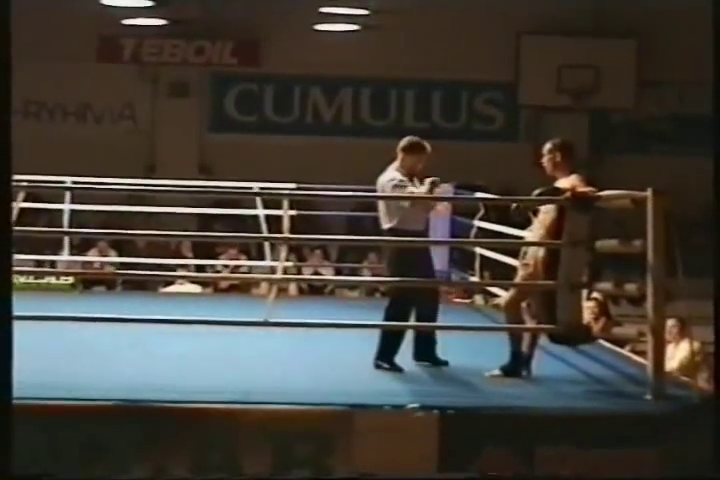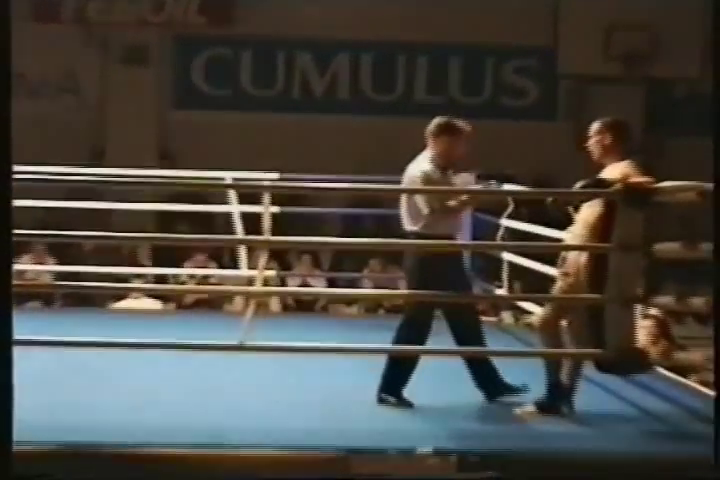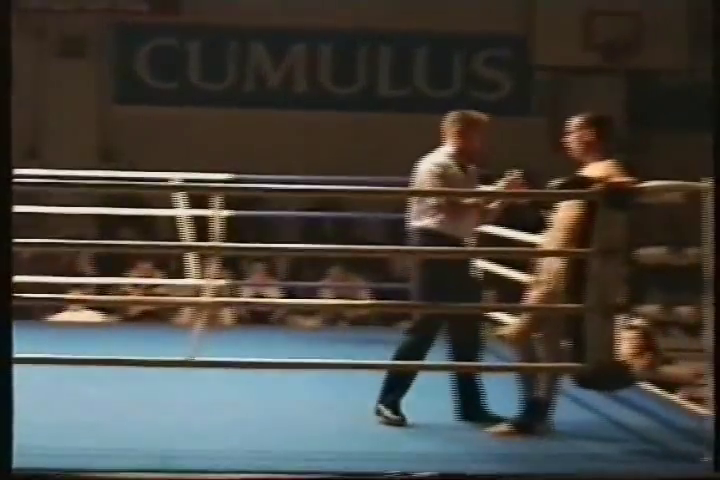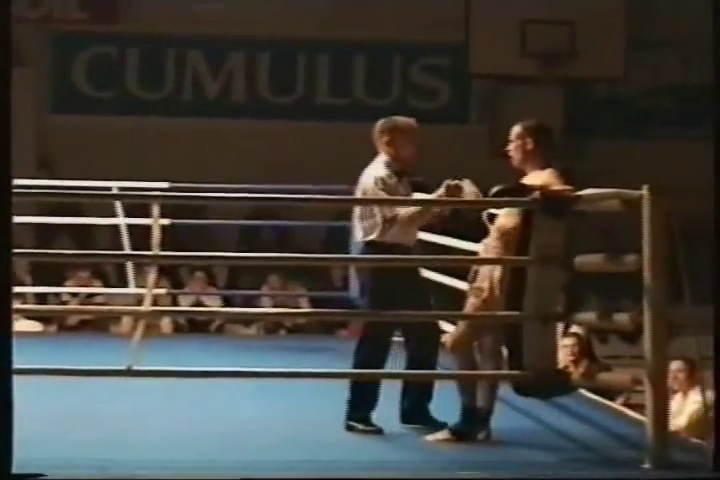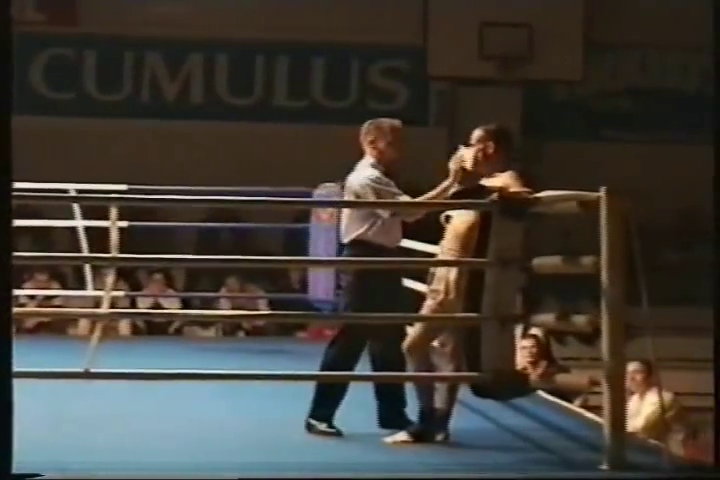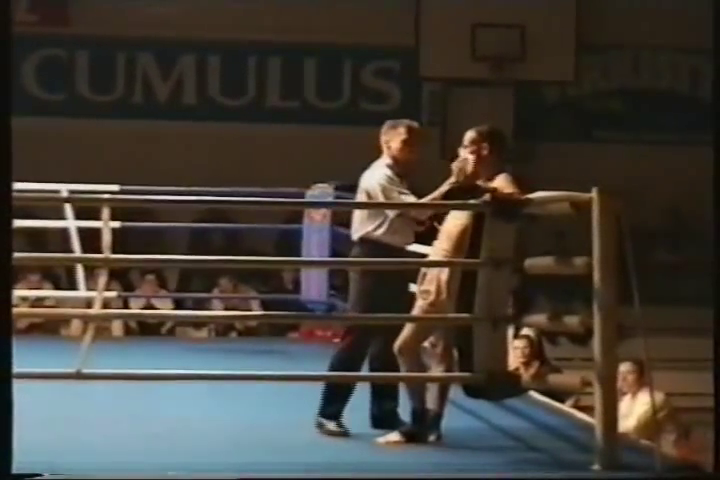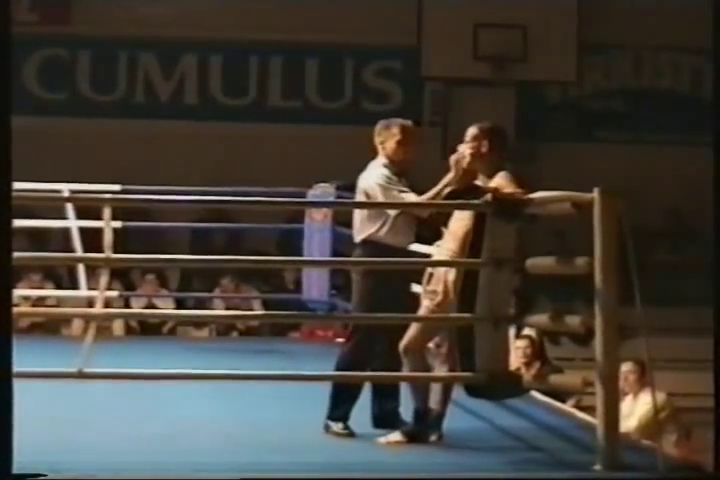
dt=0.4s
person 1, frame 1
left shoulder: (574, 182)
right shoulder: (559, 186)
left elbow: (591, 195)
left hip: (544, 256)
right hip: (535, 254)
right knee: (533, 309)
person 1, frame 2
left shoulder: (626, 170)
right shoulder: (609, 173)
left elbow: (648, 186)
left hip: (588, 262)
right hip: (576, 260)
left knee: (547, 322)
right knee: (577, 329)
left ankle: (558, 395)
right ankle: (559, 396)
person 1, frame 3
left shoulder: (607, 170)
right shoulder: (587, 174)
left elbow: (629, 187)
left hip: (564, 269)
right hip: (552, 266)
left knee: (520, 334)
right knee: (548, 338)
left ankle: (534, 413)
right ankle: (535, 414)
person 1, frame 4
left shoulder: (547, 178)
right shoulder: (527, 183)
left hip: (502, 277)
right hip: (490, 274)
left knee: (458, 342)
right knee: (487, 346)
right ankle: (476, 421)
person 1, frame 5
left shoulder: (506, 179)
right shoulder: (480, 184)
left elbow: (526, 198)
left wrist: (499, 195)
right wrist: (460, 176)
left hip: (459, 277)
right hip: (447, 274)
left knee: (415, 344)
right knee: (449, 348)
person 1, frame 6
left shoulder: (499, 183)
right shoulder: (473, 186)
left elbow: (520, 200)
left wrist: (490, 195)
right wrist: (457, 178)
left hip: (450, 277)
right hip: (438, 275)
left knee: (406, 346)
right knee: (441, 349)
right ankle: (427, 423)
person 1, frame 7
left shoulder: (500, 180)
right shoulder: (475, 183)
left elbow: (521, 199)
left wrist: (491, 194)
right wrist: (458, 177)
left hip: (456, 278)
right hip: (443, 275)
left knee: (411, 346)
right knee: (444, 349)
person 2, frame 1
left shoulder: (410, 179)
right shoulder: (391, 180)
left elbow: (424, 205)
right elbow: (419, 200)
left wrist: (428, 192)
right wrist: (428, 188)
left hip: (417, 240)
right hip: (402, 242)
left knee: (428, 296)
right knee: (401, 300)
left ankle: (425, 351)
right ankle: (384, 356)
person 2, frame 2
left shoulder: (443, 171)
right shoulder: (421, 172)
right elbow: (438, 212)
left wrist: (467, 197)
right wrist: (469, 198)
left hip: (447, 249)
right hip: (427, 251)
left knee: (465, 317)
right knee: (417, 321)
left ankle: (491, 383)
right ankle: (389, 389)
person 2, frame 3
left shoulder: (466, 170)
right shoulder: (434, 166)
left elbow: (474, 216)
right elbow: (448, 210)
left wrist: (500, 202)
left hip: (454, 250)
right hip: (433, 248)
left knee: (467, 331)
right knee: (425, 326)
left ankle: (471, 405)
right ankle: (389, 399)
person 2, frame 4
left shoulder: (398, 178)
right shoulder: (376, 178)
right elbow: (400, 219)
left wrist: (434, 208)
right wrist: (436, 200)
left hip: (402, 260)
right hip: (381, 260)
left knee: (425, 333)
right knee: (376, 338)
left ankle: (415, 408)
right ankle: (357, 414)
person 2, frame 5
left shoulder: (379, 178)
right shoulder: (365, 179)
left elbow: (402, 214)
right elbow: (410, 210)
right wrist: (450, 182)
left hip: (382, 261)
right hip: (364, 261)
left knee: (390, 341)
right knee: (350, 339)
left ankle: (392, 412)
right ankle: (319, 415)
person 2, frame 6
left shoulder: (395, 179)
right shoulder: (379, 177)
left elbow: (413, 218)
right elbow: (420, 210)
right wrist: (452, 183)
left hip: (392, 261)
right hip: (373, 259)
left knee: (390, 340)
right knee: (358, 336)
left ankle: (385, 412)
right ankle: (329, 412)
person 2, frame 7
left shoulder: (394, 178)
right shoulder: (376, 178)
left elbow: (413, 214)
right elbow: (419, 206)
right wrist: (451, 177)
left hip: (395, 260)
right hip: (375, 259)
left knee: (392, 339)
right knee: (362, 338)
left ankle: (386, 412)
right ankle: (336, 415)
